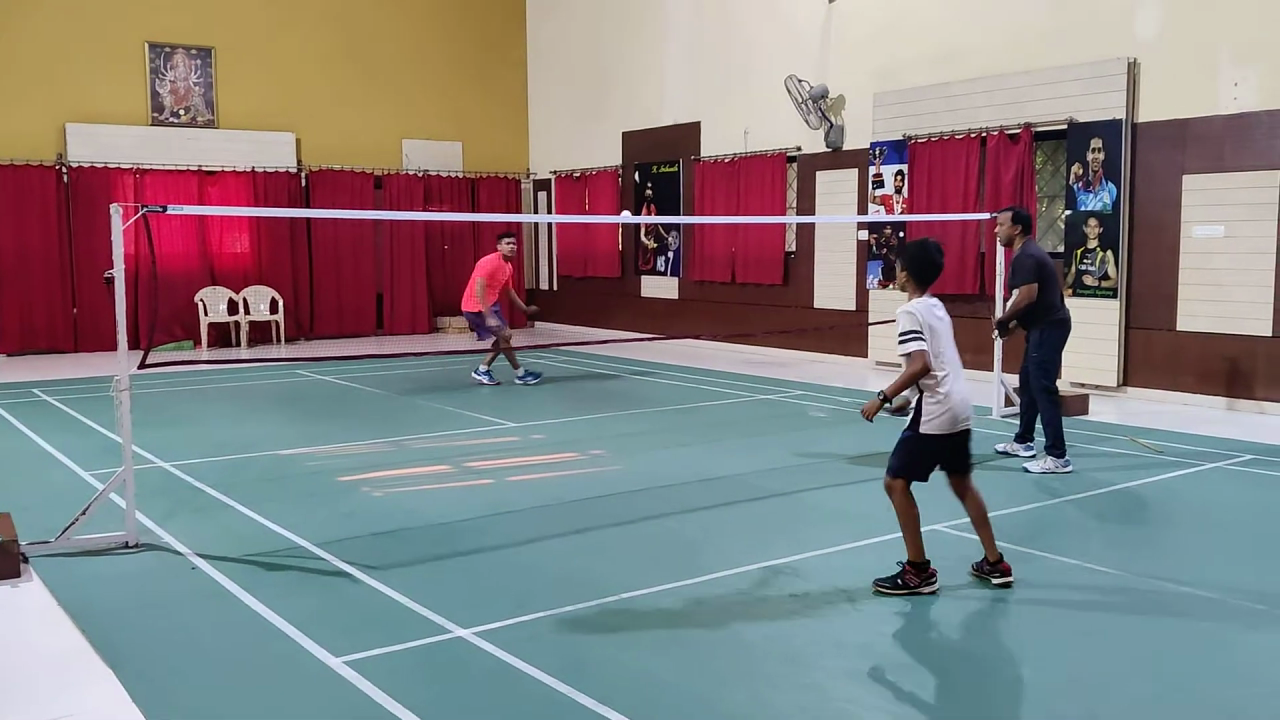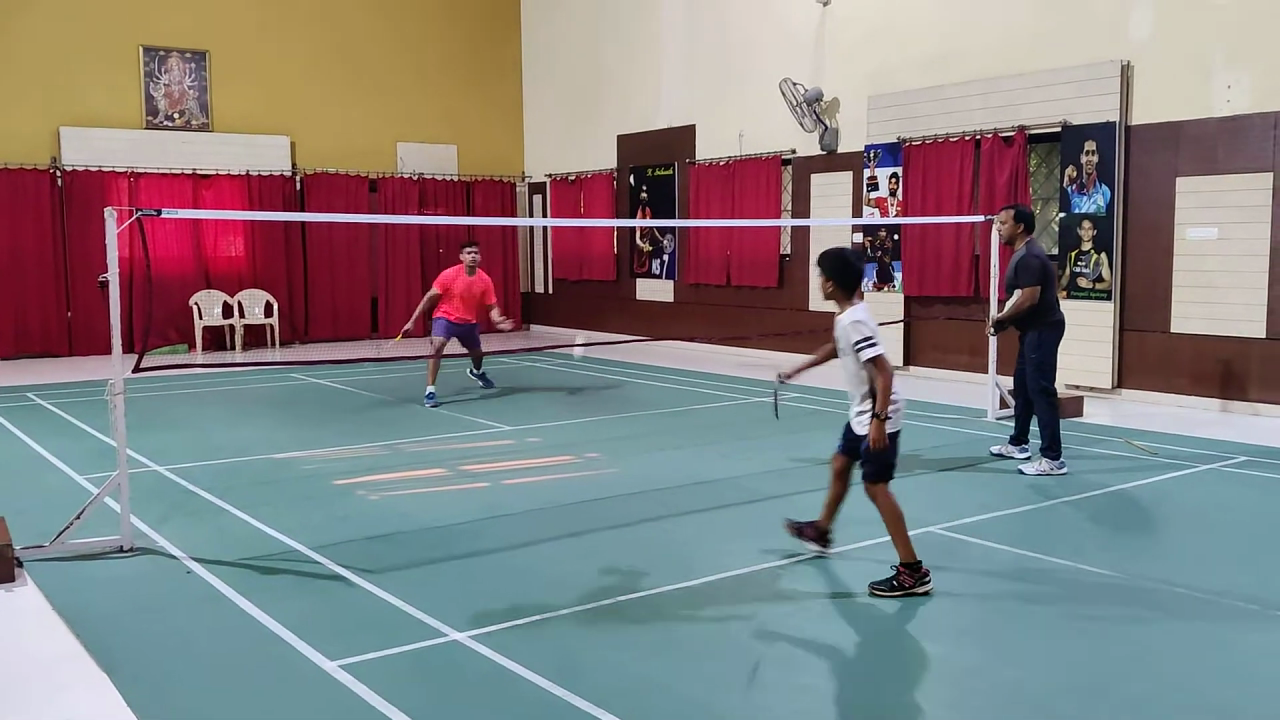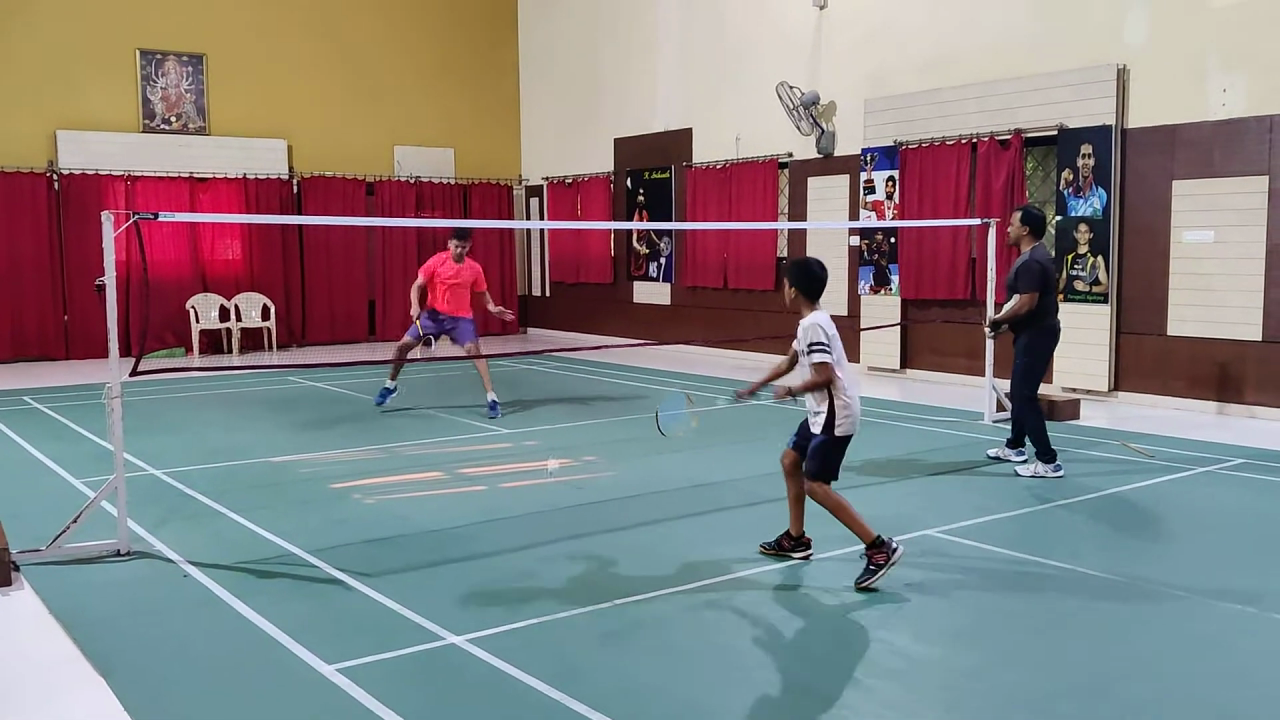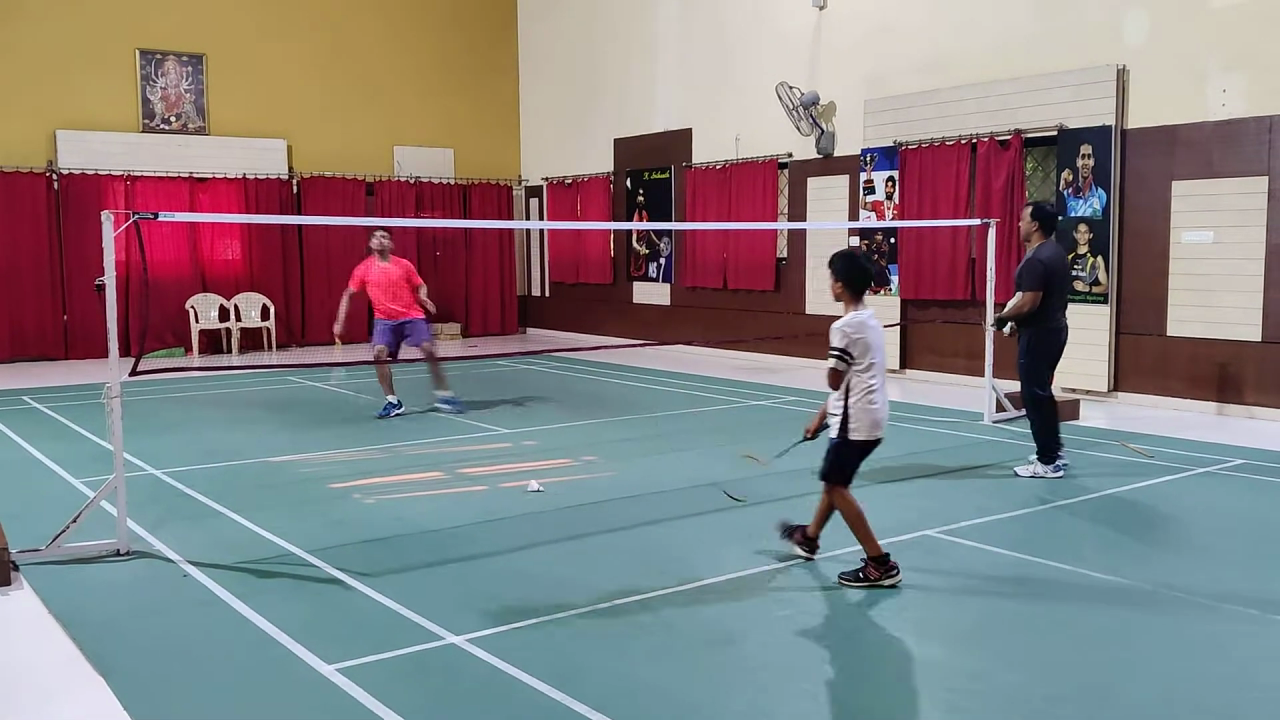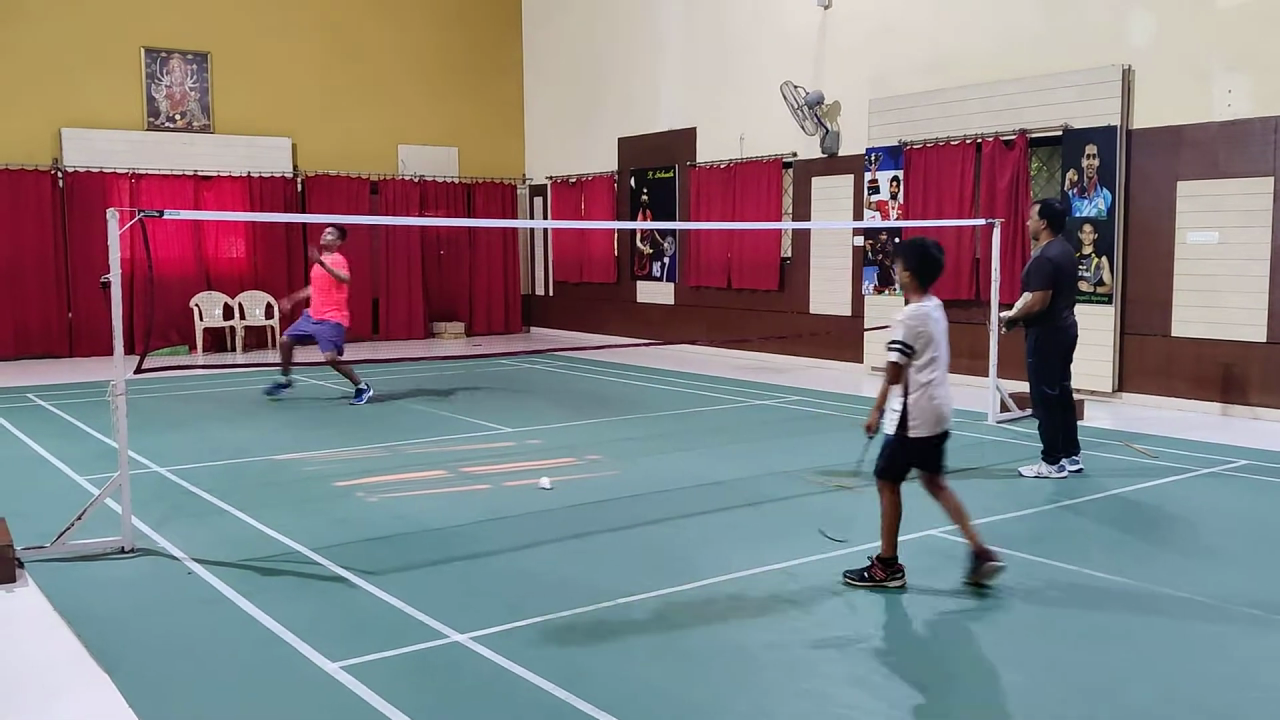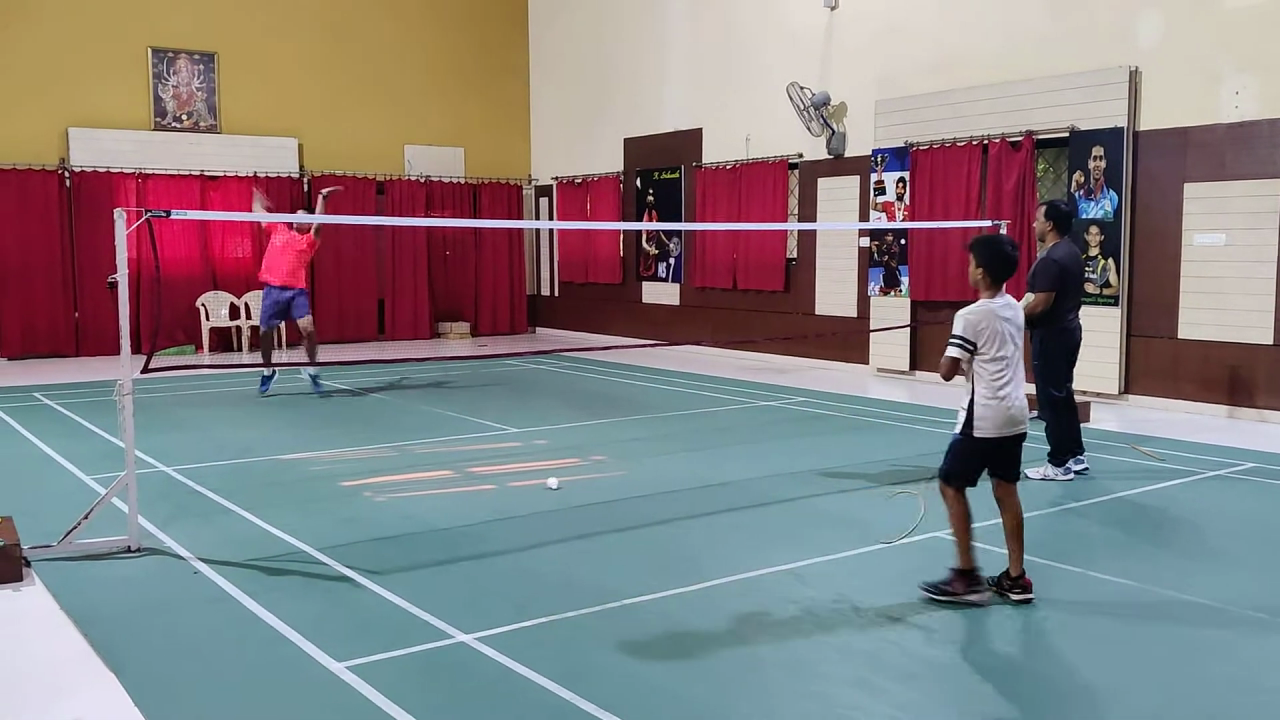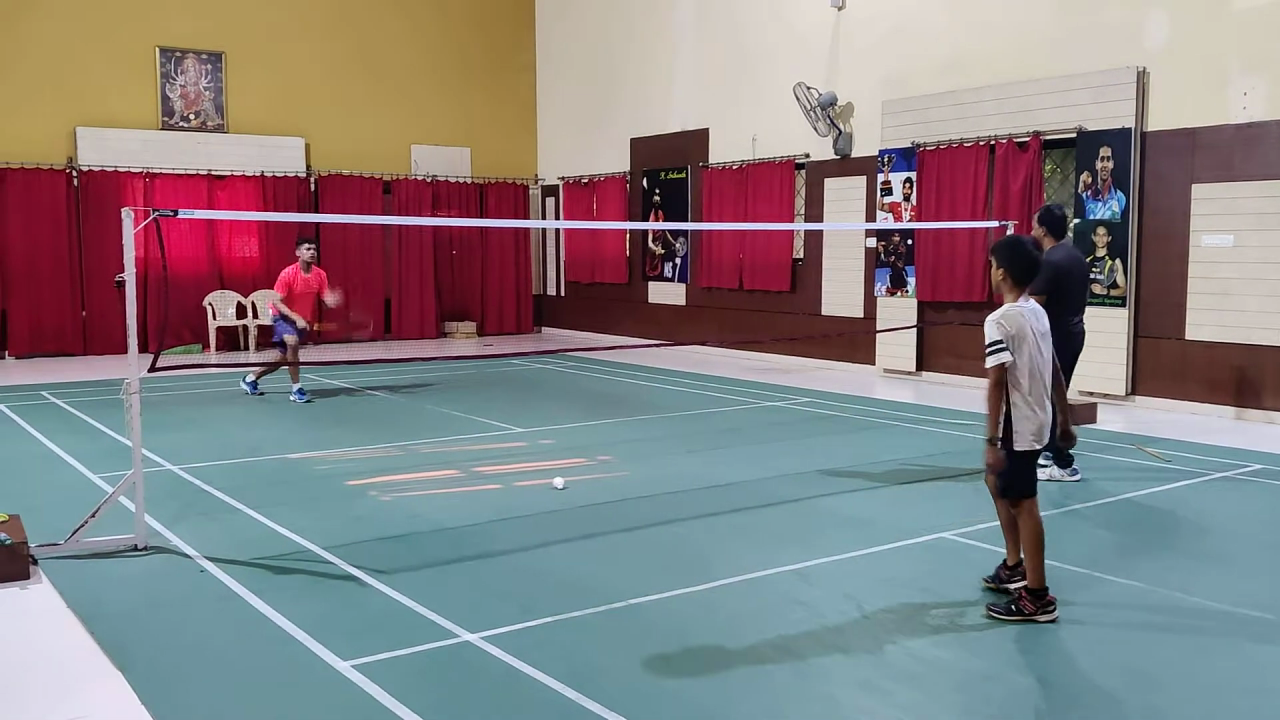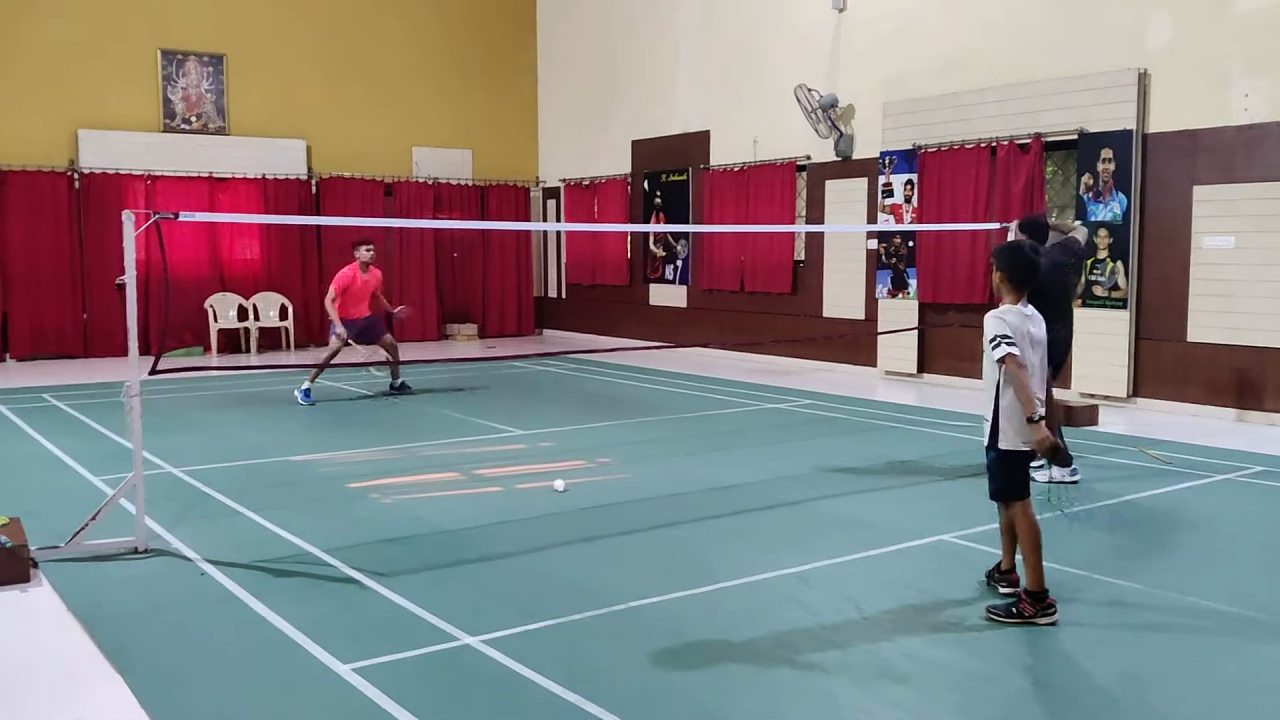
dt=0.4s
person 1, frame 1
left shoulder: (910, 312)
right shoulder: (937, 308)
left elbow: (920, 366)
left wrist: (883, 398)
left hip: (933, 415)
right hip: (958, 410)
left knee: (896, 483)
right knee: (962, 483)
left ankle: (919, 571)
right ankle: (994, 563)
person 1, frame 2
left shoulder: (853, 321)
right shoulder: (851, 314)
left elbow: (884, 370)
right elbow: (836, 349)
left wrist: (878, 418)
right wrist: (798, 370)
left hip: (876, 415)
right hip: (862, 411)
left knee: (876, 487)
right knee: (840, 466)
left ankle: (912, 572)
right ankle: (821, 530)
person 1, frame 3
left shoulder: (813, 325)
right shoulder: (810, 323)
left elbow: (823, 377)
right elbow: (789, 362)
left wrist: (790, 391)
right wrist: (757, 386)
left hip: (834, 416)
right hip: (822, 414)
left knee: (817, 486)
right knee: (790, 462)
left ankle: (879, 547)
right ankle: (796, 539)
person 1, frame 4
left shoulder: (844, 327)
right shoulder: (869, 319)
left elbow: (834, 381)
right wrist: (821, 418)
left hip: (856, 420)
right hip: (869, 416)
left knee: (836, 487)
right knee: (834, 478)
left ankle: (881, 563)
right ankle: (809, 536)
person 1, frame 5
left shoulder: (908, 318)
right shoulder: (936, 308)
left elbow: (893, 375)
right wrist: (879, 409)
left hip: (914, 417)
right hip: (938, 412)
left knee: (887, 482)
right knee: (934, 481)
left ankle: (887, 566)
right ankle: (980, 553)
person 1, frame 6
left shoulder: (970, 316)
right shoulder: (1014, 309)
left elbow: (948, 371)
left wrist: (954, 362)
left hip: (983, 419)
right hip: (1015, 415)
left knee: (951, 486)
right knee: (1006, 491)
left ankle: (966, 576)
right ankle: (1016, 578)
person 1, frame 7
left shoulder: (999, 321)
right shoulder: (1038, 313)
left elbow: (997, 384)
right elbow: (1056, 373)
left wrist: (991, 441)
right wrist: (1063, 421)
left hip: (1015, 427)
right hip: (1037, 420)
left knee: (1022, 503)
right knee: (999, 483)
left ankle: (1037, 597)
right ankle: (1014, 567)
person 1, frame 8
left shoulder: (997, 319)
right shoulder: (1035, 318)
left elbow: (1016, 371)
right elbow: (1038, 375)
left wrist: (1035, 420)
right wrist: (1037, 420)
left hip: (1008, 428)
right hip: (1023, 425)
left knee: (1017, 506)
right knee: (1008, 499)
left ankle: (1037, 599)
right ankle: (1006, 571)
person 2, frame 1
left shoulder: (1024, 256)
right shoulder: (1029, 252)
left elbow: (1027, 297)
left wrist: (1003, 320)
right wrist: (1014, 323)
left hip: (1048, 328)
right hip: (1044, 326)
left knee: (1043, 389)
right knee: (1028, 383)
left ankle: (1057, 457)
right ankle: (1023, 441)
person 2, frame 2
left shoulder: (1029, 257)
right shoulder: (1022, 255)
left elbow: (1029, 299)
left wrist: (1000, 319)
right wrist: (1004, 321)
left hip: (1042, 331)
right hip: (1033, 331)
left knee: (1041, 391)
right knee: (1022, 386)
left ankle: (1052, 459)
right ankle: (1018, 443)
person 2, frame 3
left shoulder: (1032, 262)
right shoulder: (1033, 256)
left elbow: (1026, 305)
left wrist: (997, 320)
right wrist: (1005, 324)
left hip: (1035, 336)
right hip: (1034, 334)
left knee: (1025, 396)
right knee: (1020, 393)
left ankle: (1048, 461)
right ankle: (1015, 446)
person 2, frame 4
left shoulder: (1036, 260)
right shoulder: (1055, 253)
left elbow: (1029, 303)
left wrist: (1002, 316)
right wrist: (1013, 317)
left hip: (1038, 335)
right hip: (1053, 330)
left knee: (1034, 397)
right knee: (1042, 394)
left ankle: (1048, 462)
right ankle: (1054, 450)
person 2, frame 5
left shoulder: (1045, 258)
right shoulder: (1065, 251)
left elbow: (1038, 302)
left wrist: (1012, 318)
right wrist: (1017, 315)
left hip: (1046, 335)
right hip: (1064, 330)
left knee: (1044, 399)
right knee: (1062, 394)
left ankle: (1052, 462)
right ankle: (1070, 455)
person 2, frame 6
left shoulder: (1051, 259)
right shoulder: (1071, 253)
left elbow: (1041, 304)
right wrist: (1024, 311)
left hip: (1051, 336)
right hip: (1068, 331)
left knee: (1051, 400)
right knee: (1063, 395)
left ankle: (1059, 464)
right ankle: (1075, 455)
person 2, frame 7
left shoulder: (1047, 262)
right shoulder: (1077, 257)
left hip: (1054, 338)
right hip: (1072, 333)
left ankle: (1064, 466)
right ankle: (1048, 450)
person 2, frame 8
right shoulder: (1066, 251)
right elbow: (1081, 232)
right wrist: (1054, 226)
right hip: (1061, 337)
left knee: (1042, 401)
left ankle: (1063, 466)
person 3, frame 1
left shoulder: (509, 268)
right shoulder: (489, 262)
left elbow: (510, 291)
right elbow: (479, 288)
left wrist: (525, 308)
right wrist: (488, 315)
left hip: (489, 305)
right hip: (476, 307)
left knee: (505, 335)
right knee: (503, 335)
left ankle: (482, 370)
right ankle: (520, 373)
person 3, frame 2
left shoulder: (485, 281)
right shoulder: (449, 275)
left elbow: (492, 308)
right elbow: (429, 298)
left wrist: (498, 321)
right wrist: (412, 321)
left hip: (468, 322)
right hip: (444, 317)
left knee: (477, 353)
right knee: (437, 345)
left ankle: (476, 372)
right ankle: (430, 391)
person 3, frame 3
left shoulder: (475, 269)
right shoulder: (435, 262)
left elbow: (483, 293)
right elbow: (417, 286)
left wrist: (493, 309)
right wrist: (415, 306)
left hip: (461, 317)
right hip: (434, 314)
left knee: (473, 350)
right knee: (404, 345)
left ankle: (492, 398)
right ankle: (391, 386)
person 3, frame 4
left shoulder: (404, 265)
right shoulder: (362, 269)
left elbow: (420, 286)
right elbow: (348, 295)
left wrist: (424, 298)
right wrist: (340, 321)
left hip: (412, 318)
right hip: (385, 320)
left knee: (428, 350)
right knee: (379, 353)
left ankle: (443, 395)
right ankle: (392, 401)
person 3, frame 5
left shoulder: (337, 260)
right shoulder: (319, 260)
left elbow: (345, 279)
left wrist: (323, 264)
right wrist: (293, 298)
left hip: (332, 318)
right hip: (313, 315)
left knee: (331, 358)
right knee: (285, 341)
left ankle: (362, 387)
right ankle: (284, 381)
person 3, frame 6
left shoulder: (310, 239)
right shoulder: (279, 230)
left elbow: (317, 226)
right elbow: (258, 209)
left wrist: (322, 197)
right wrist: (257, 194)
left hip: (297, 291)
right hip: (273, 291)
left knee: (308, 329)
right knee: (265, 332)
left ankle: (311, 370)
right ankle: (268, 371)
person 3, frame 7
left shoulder: (321, 275)
right shoulder: (287, 274)
left elbow: (325, 298)
right elbow: (277, 303)
left wrist: (332, 301)
right wrist: (296, 318)
left hip: (303, 320)
right hip: (285, 316)
left knee: (287, 357)
right knee: (292, 342)
left ankle: (250, 379)
right ankle: (296, 388)
person 3, frame 8
left shoulder: (376, 275)
right shoulder: (345, 274)
right elbow: (329, 301)
left wrist: (392, 312)
right wrist: (338, 325)
left hip: (365, 318)
right hip: (343, 319)
left knee: (391, 344)
right knee: (335, 347)
left ankle: (396, 383)
right ankle: (305, 388)
